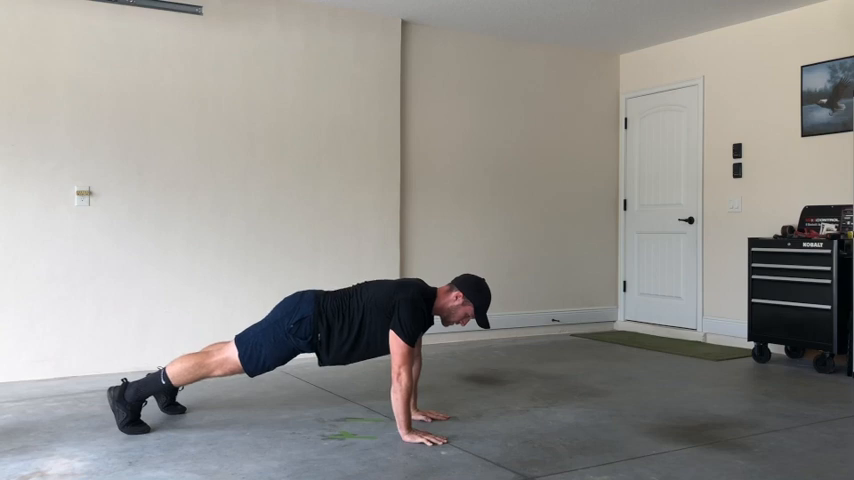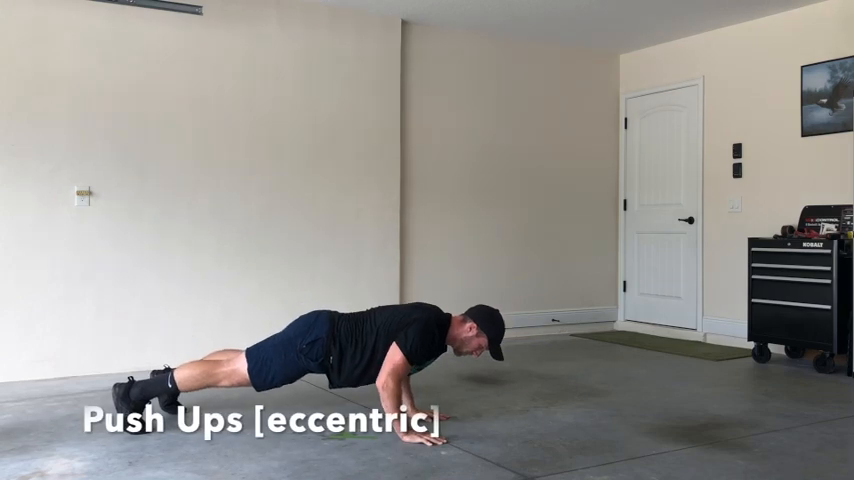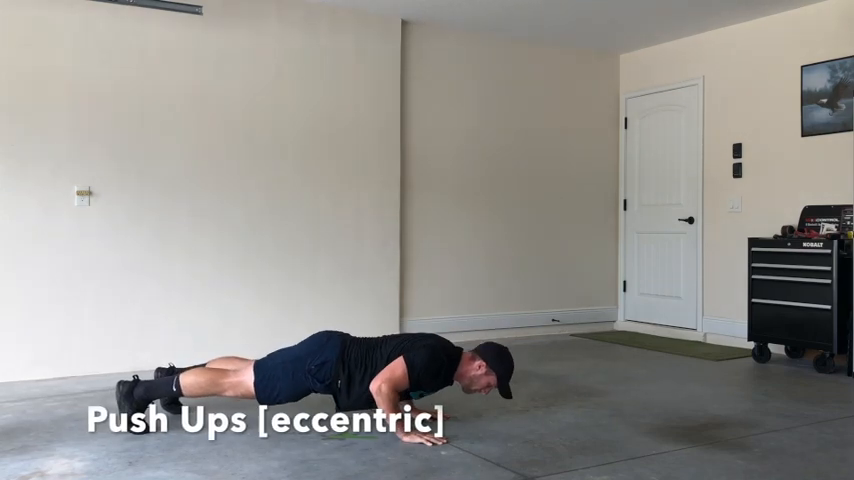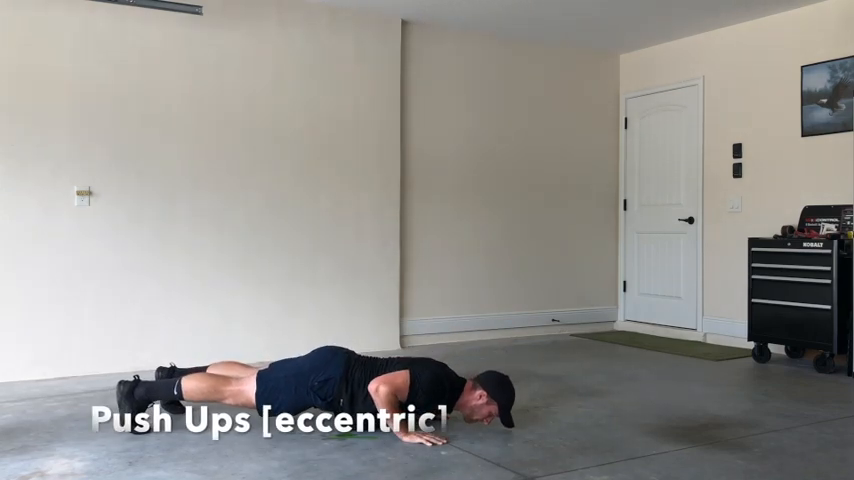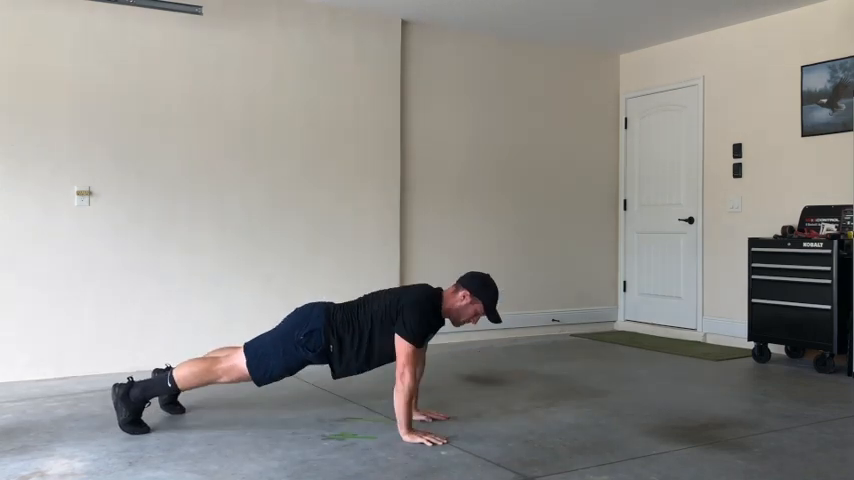
dt=1s
person 1, frame 1
left shoulder: (419, 300)
right shoulder: (413, 306)
left elbow: (413, 358)
right elbow: (400, 373)
left wrist: (414, 409)
right wrist: (405, 431)
left hip: (308, 319)
right hip: (304, 322)
left knee: (230, 353)
right knee: (222, 362)
left ankle: (164, 387)
right ankle: (130, 394)
person 1, frame 2
left shoulder: (433, 325)
right shoulder: (427, 331)
left elbow: (398, 361)
right elbow: (385, 379)
left wrist: (412, 409)
right wrist: (403, 430)
left hip: (323, 337)
right hip: (318, 341)
left knee: (241, 361)
right knee: (230, 373)
left ankle: (167, 381)
right ankle: (135, 391)
person 1, frame 3
left shoulder: (443, 356)
right shoulder: (436, 360)
right elbow: (380, 386)
left wrist: (413, 408)
right wrist: (403, 431)
left hip: (331, 356)
right hip: (325, 362)
left knee: (246, 369)
right knee: (234, 384)
left ankle: (172, 375)
right ankle: (138, 391)
person 1, frame 4
left shoulder: (443, 383)
right shoulder: (437, 386)
right elbow: (380, 388)
left wrist: (418, 409)
right wrist: (405, 432)
left hip: (334, 368)
right hip: (328, 377)
left knee: (248, 377)
right knee: (234, 391)
left ankle: (173, 375)
right ankle: (139, 390)
person 1, frame 5
left shoulder: (430, 306)
right shoulder: (420, 307)
left elbow: (415, 360)
right elbow: (405, 372)
left wrist: (415, 408)
right wrist: (406, 431)
left hip: (319, 330)
right hip: (314, 333)
left knee: (237, 358)
right knee: (230, 368)
left ankle: (166, 383)
right ankle: (134, 392)
